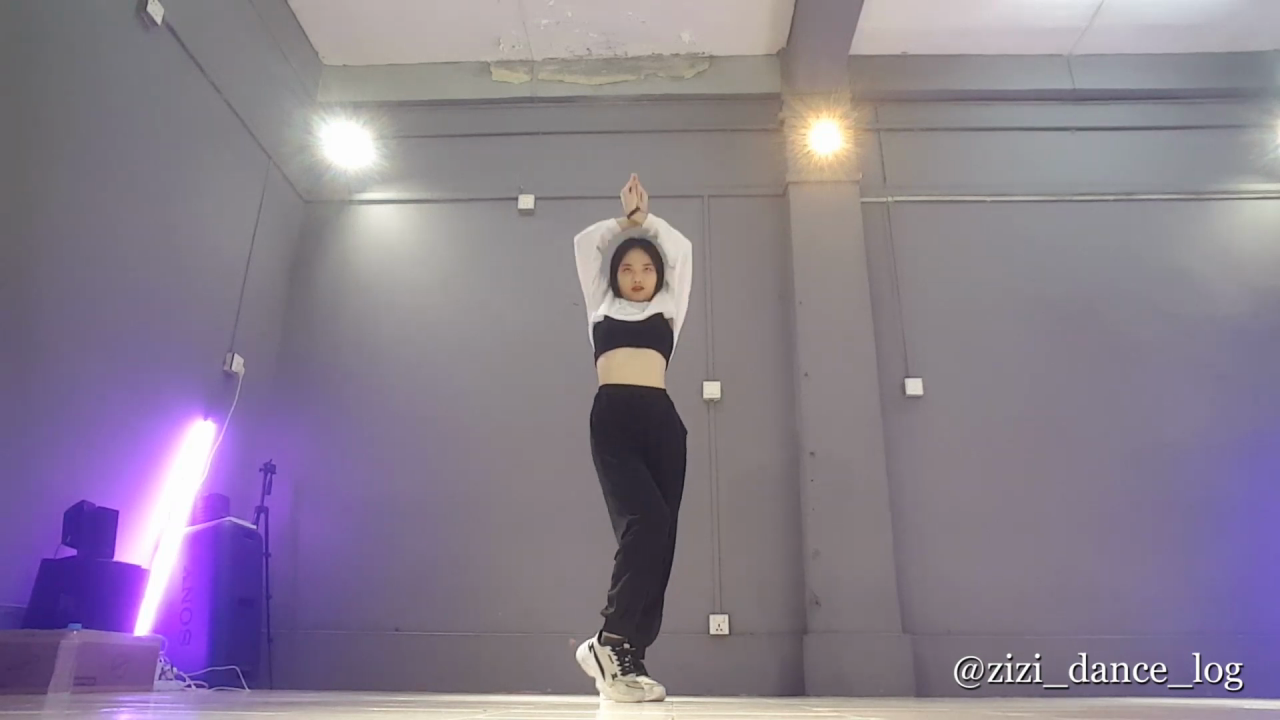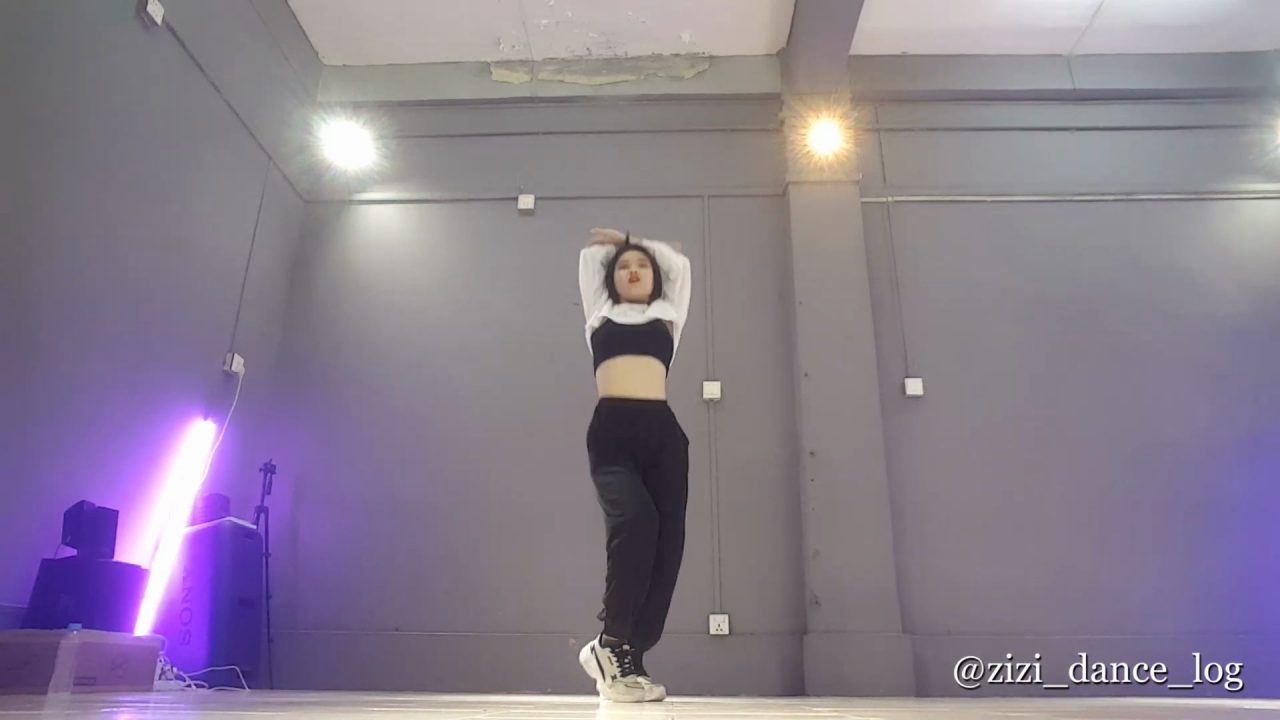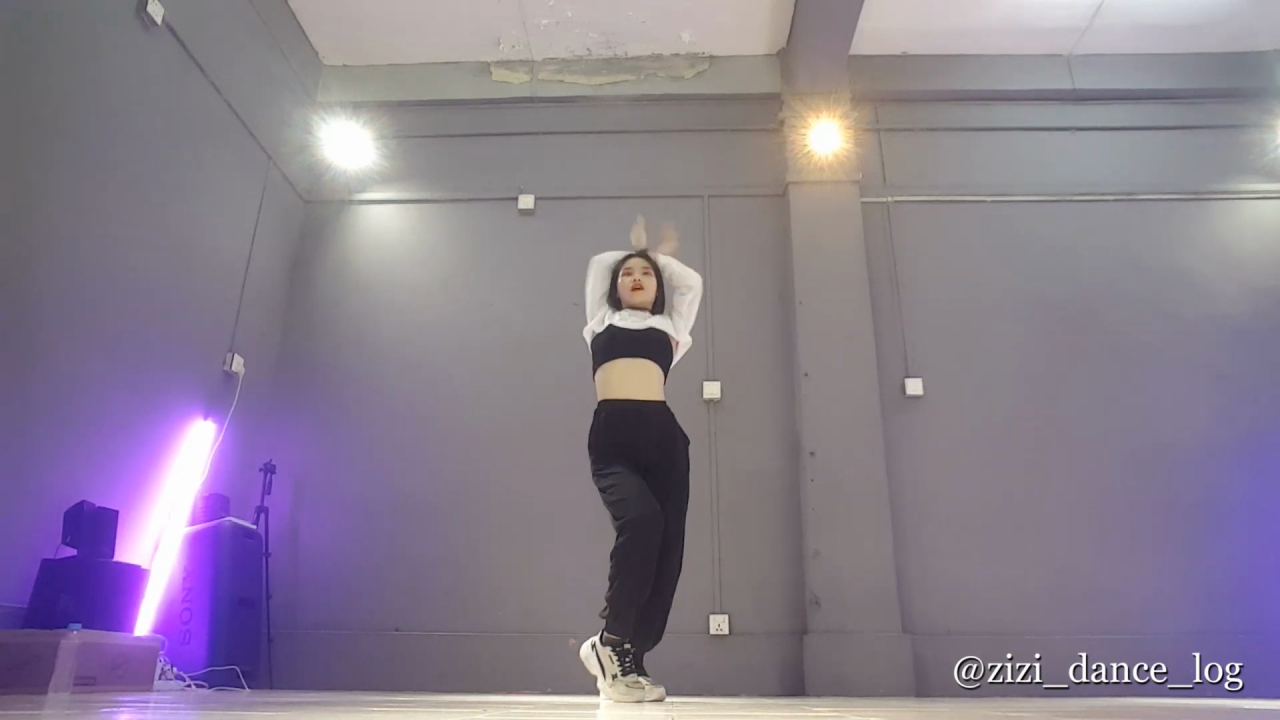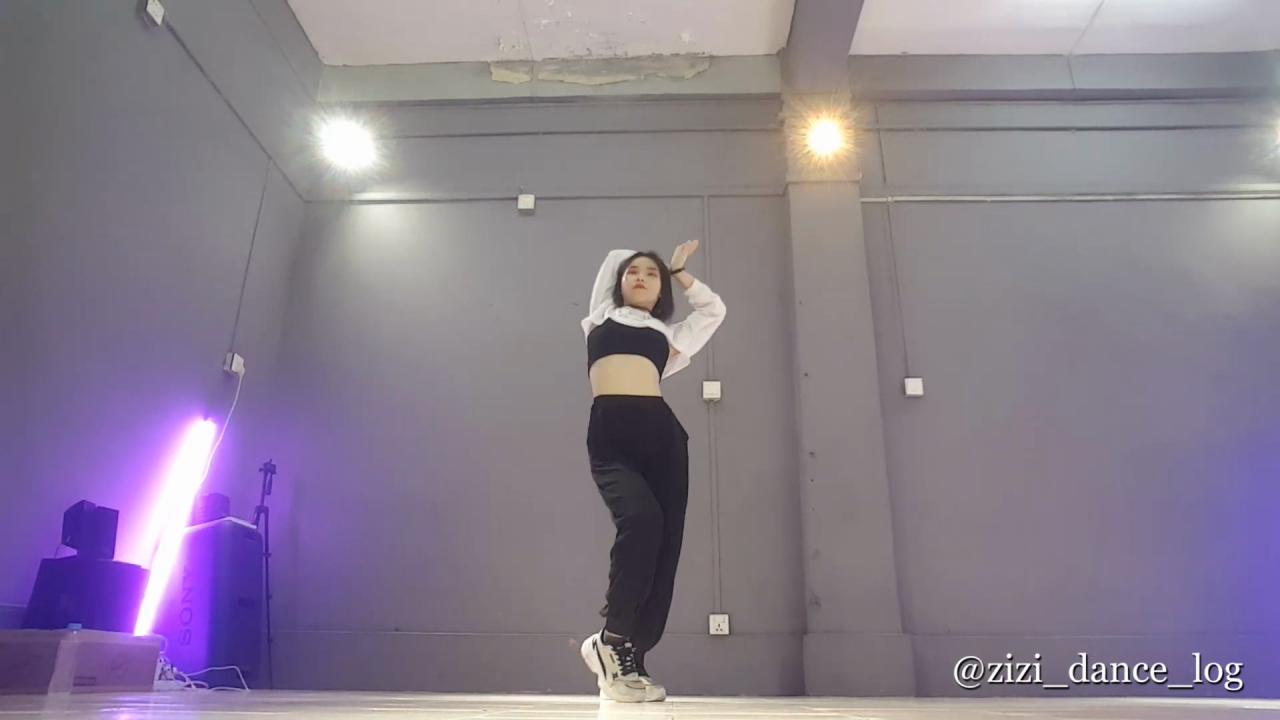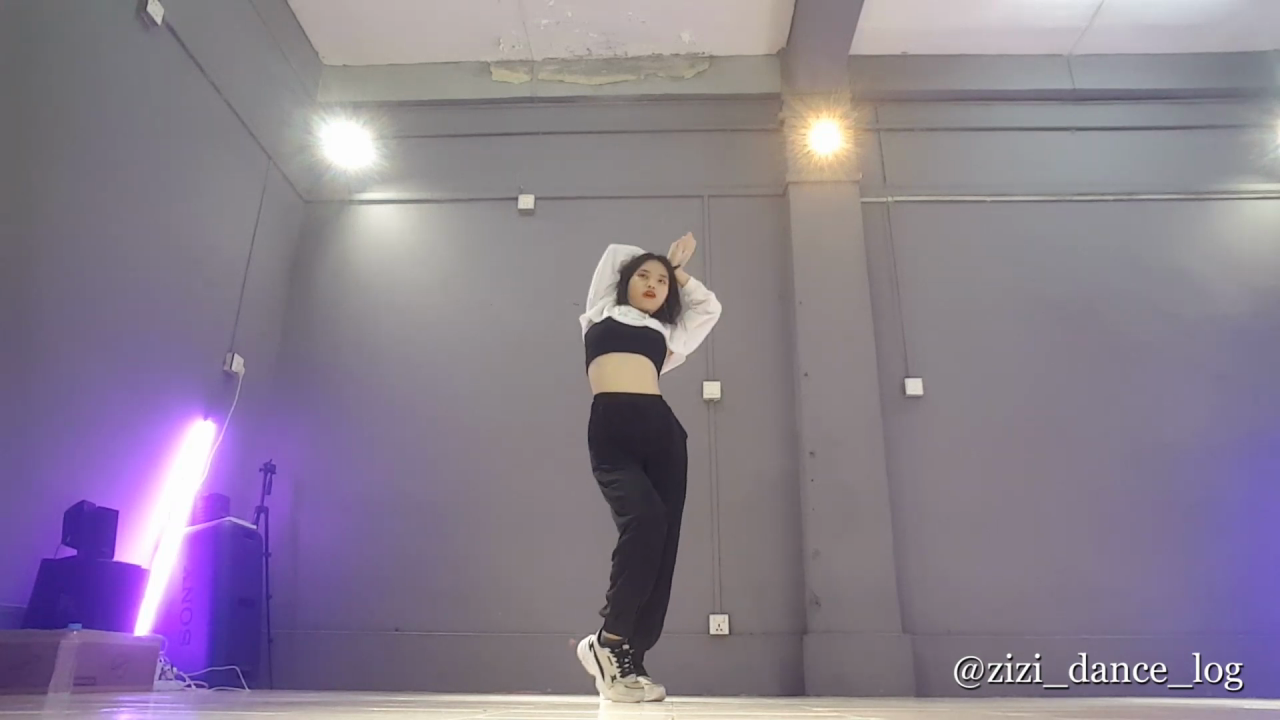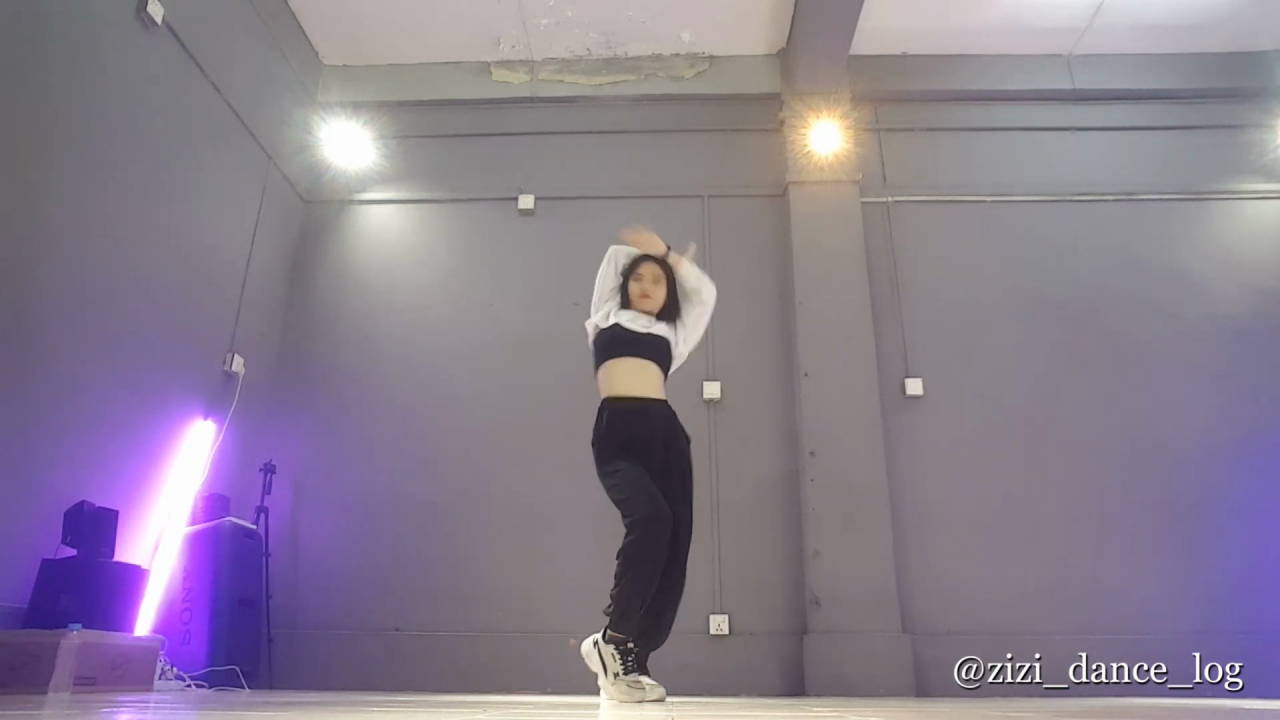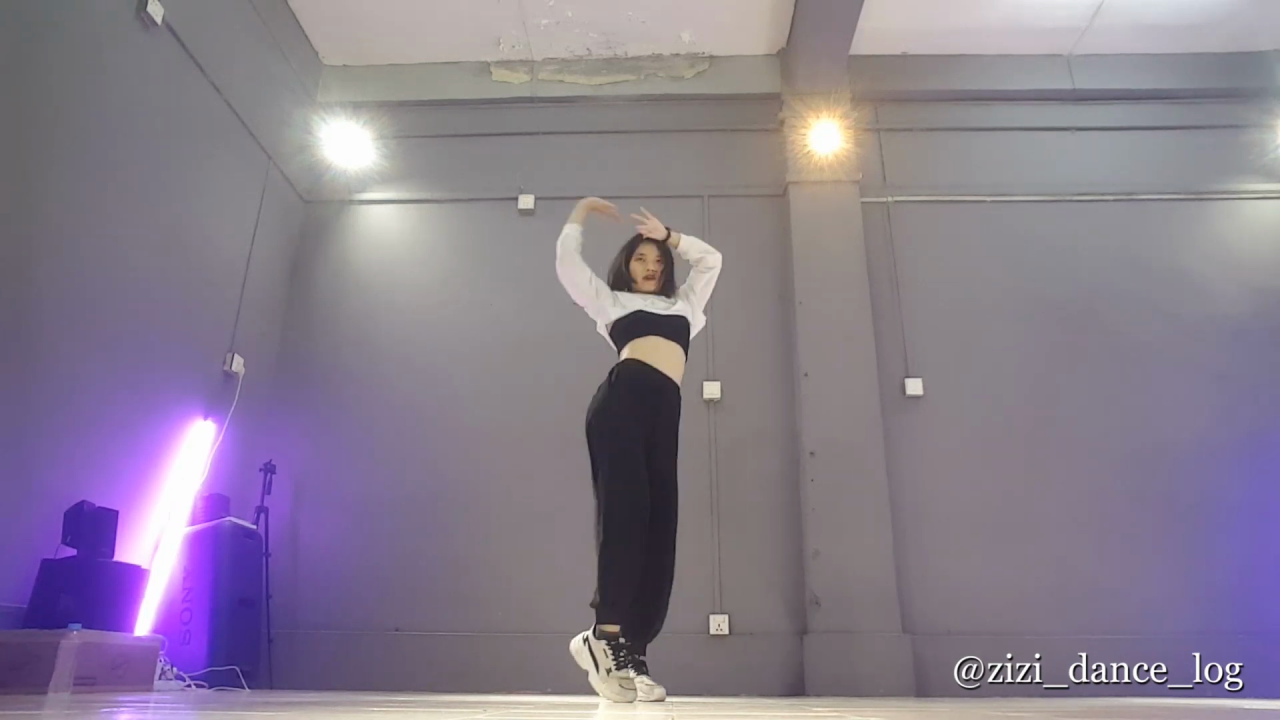
dt=0.4s
person 1, frame 1
left shoulder: (669, 308)
right shoulder: (601, 305)
left elbow: (682, 249)
right elbow: (584, 243)
left wrist: (644, 216)
right wrist: (626, 219)
left hip: (661, 419)
right hip: (612, 419)
left knee: (659, 533)
right knee: (644, 522)
left ankle: (627, 655)
right ankle: (611, 642)
person 1, frame 2
left shoulder: (667, 313)
right shoulder: (601, 312)
left elbow: (679, 263)
right elbow: (590, 254)
left wrist: (630, 240)
right wrist: (620, 248)
left hip: (661, 432)
right hip: (611, 433)
left knee: (668, 541)
right knee: (635, 522)
left ankle: (627, 657)
right ankle: (611, 644)
person 1, frame 3
left shoulder: (669, 326)
right shoulder: (602, 318)
left elbow: (691, 282)
right elbow: (600, 262)
left wrist: (655, 253)
right wrist: (632, 256)
left hip: (663, 435)
right hip: (611, 437)
left knee: (668, 544)
right knee: (641, 521)
left ankle: (628, 659)
right ankle: (611, 642)
person 1, frame 4
left shoulder: (667, 333)
right shoulder: (602, 314)
left elbow: (714, 309)
right elbow: (613, 257)
left wrist: (677, 271)
right wrist: (641, 259)
left hip: (662, 433)
right hip: (610, 436)
left knee: (666, 542)
right knee: (641, 520)
left ankle: (630, 657)
right ankle: (612, 641)
person 1, frame 5
left shoulder: (667, 333)
right shoulder: (602, 311)
left elbow: (710, 308)
right elbow: (613, 252)
left wrist: (676, 268)
right wrist: (650, 260)
left hip: (661, 431)
right hip: (611, 433)
left knee: (662, 540)
right knee: (645, 521)
left ankle: (630, 659)
right ankle: (609, 642)
person 1, frame 6
left shoulder: (670, 331)
right shoulder: (607, 315)
left elbow: (702, 288)
right elbow: (615, 256)
left wrist: (667, 254)
right wrist: (645, 254)
left hip: (665, 435)
right hip: (618, 437)
left knee: (674, 545)
right knee: (650, 521)
left ankle: (632, 658)
right ankle: (614, 641)
person 1, frame 7
left shoulder: (682, 305)
right shoulder: (611, 300)
left elbow: (711, 259)
right elbow: (567, 261)
left wrist: (669, 236)
right wrist: (579, 213)
left hip: (663, 410)
right hip: (623, 398)
left knee: (660, 525)
right knee: (627, 506)
left ankle: (632, 651)
right ankle: (606, 636)
